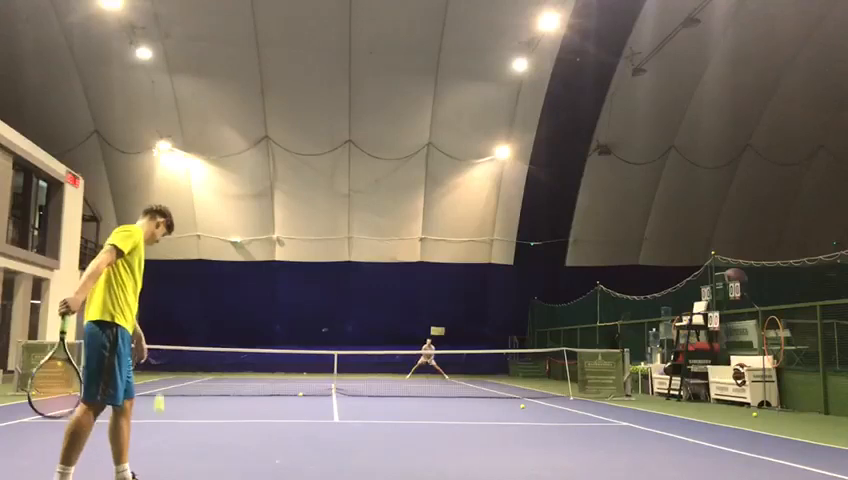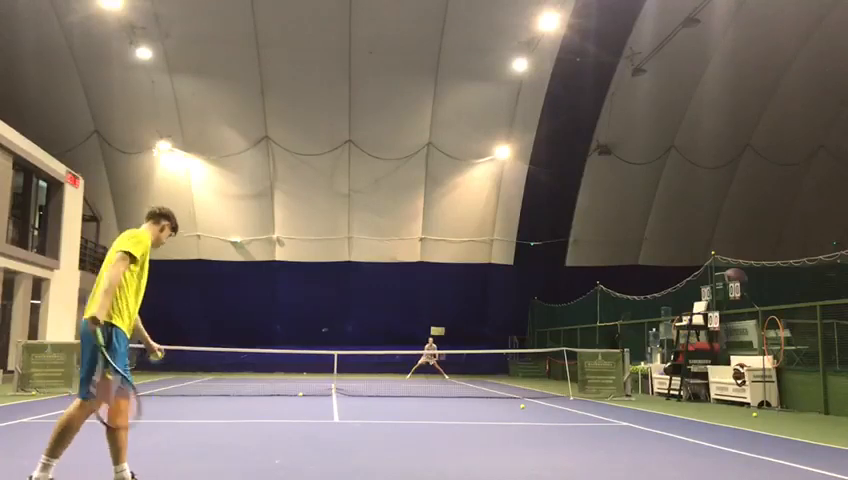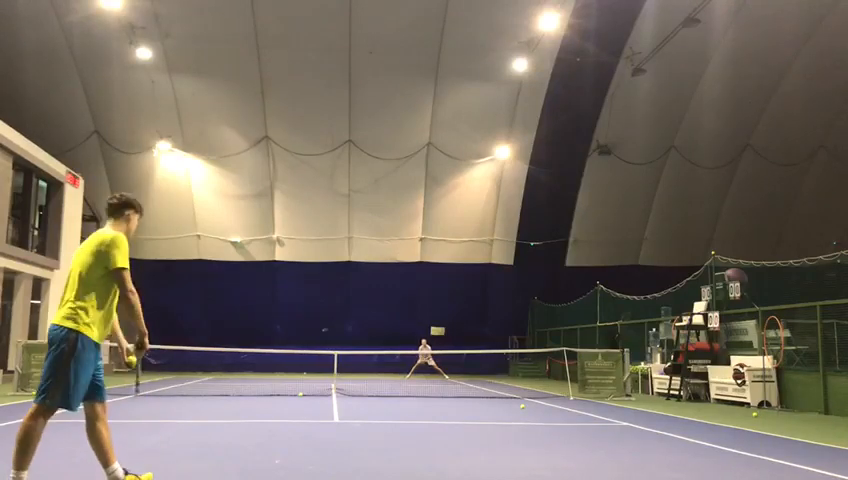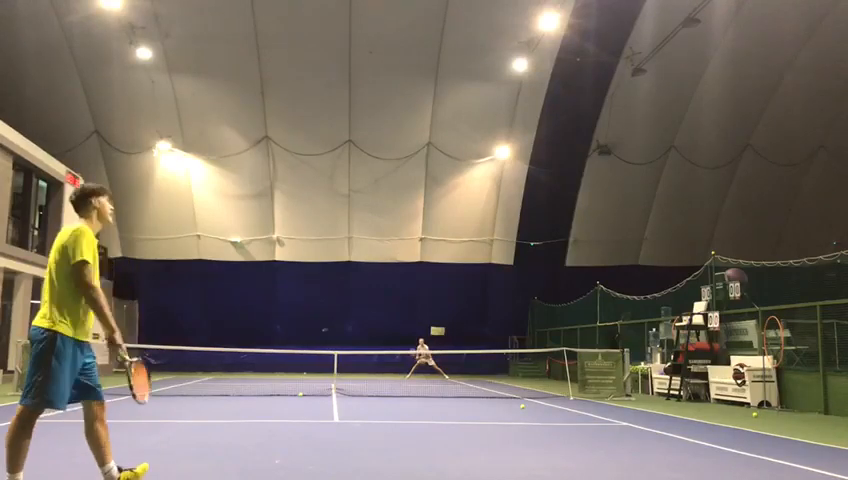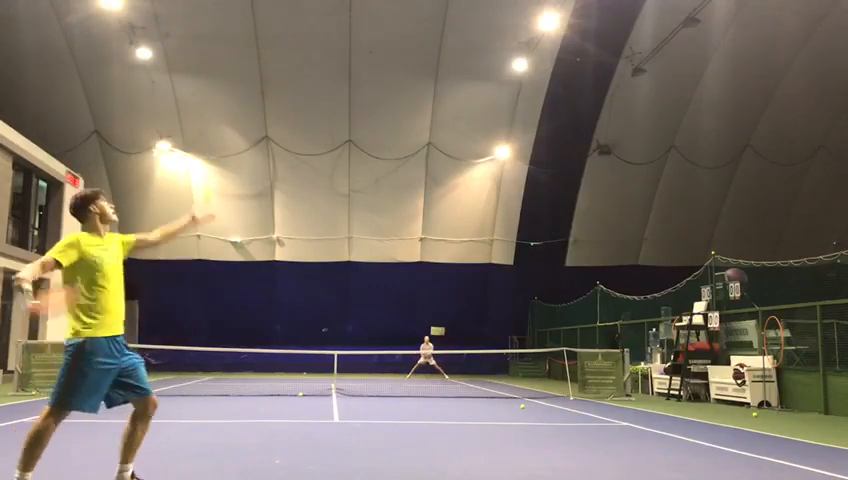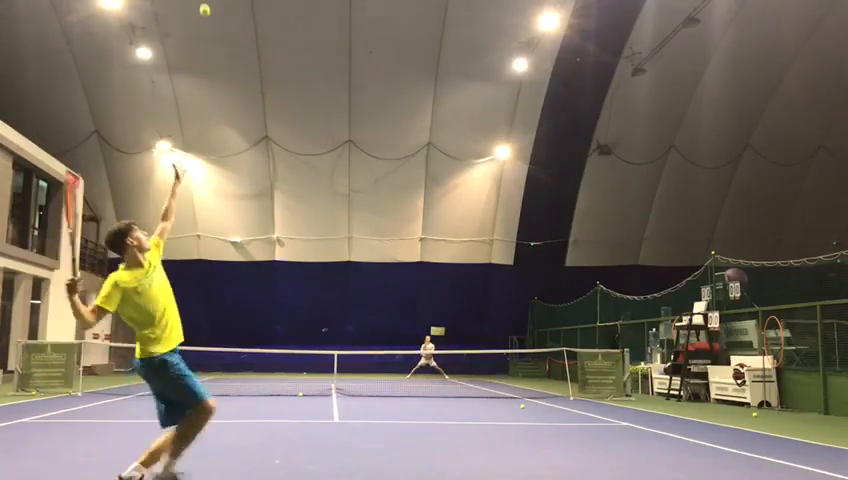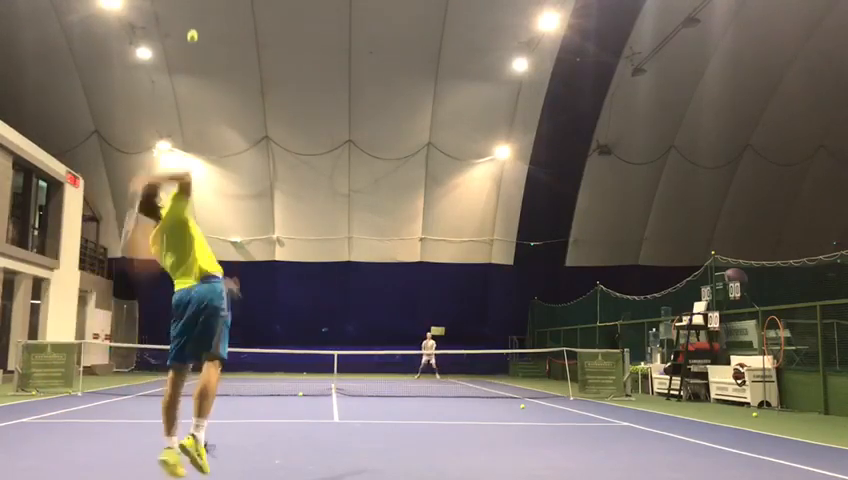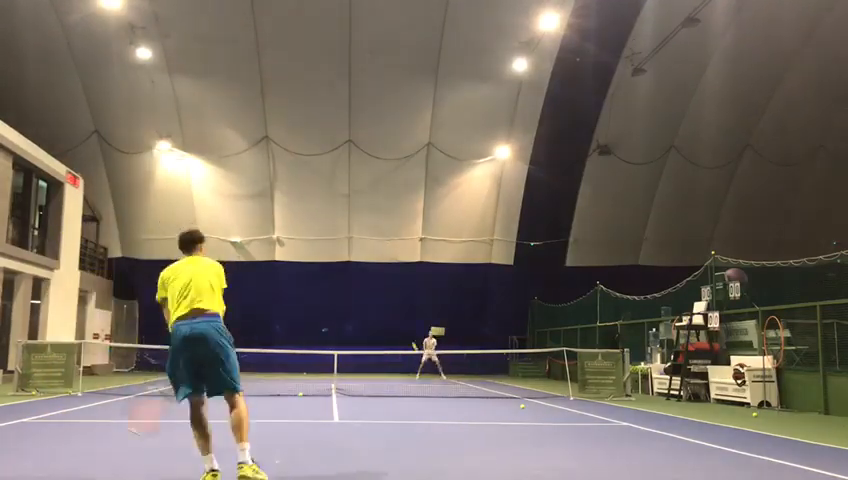
dt=0.4s
person 1, frame 1
left shoulder: (134, 244)
right shoulder: (130, 232)
right elbow: (101, 261)
left wrist: (139, 337)
right wrist: (78, 294)
left hip: (116, 330)
right hip: (108, 327)
left knee: (124, 403)
right knee: (93, 404)
person 1, frame 2
left shoulder: (136, 241)
right shoulder: (139, 237)
right elbow: (116, 268)
left wrist: (148, 340)
right wrist: (101, 308)
left hip: (114, 330)
right hip: (106, 328)
left knee: (120, 404)
right knee: (88, 401)
person 1, frame 3
left shoulder: (99, 241)
right shoulder: (114, 240)
right elbow: (127, 292)
left wrist: (121, 340)
right wrist: (143, 332)
left hip: (87, 338)
right hip: (74, 334)
left knee: (97, 409)
right knee: (45, 408)
person 1, frame 4
left shoulder: (89, 242)
right shoulder: (78, 233)
left elbow: (95, 297)
right elbow: (89, 286)
left wrist: (114, 337)
right wrist: (111, 331)
left hip: (78, 338)
right hip: (56, 333)
left knee: (95, 406)
right knee: (31, 409)
person 1, frame 5
left shoulder: (116, 242)
right shoulder: (77, 242)
left elbow: (155, 237)
right elbow: (40, 267)
left wrist: (190, 221)
right wrist: (25, 276)
left hip: (117, 341)
right hip: (88, 342)
left knee: (147, 403)
right knee: (56, 412)
person 1, frame 6
left shoulder: (151, 259)
right shoulder: (118, 282)
left elbow: (166, 221)
right elbow: (88, 321)
left wrist: (176, 185)
right wrist: (73, 296)
left hip: (168, 355)
right hip: (157, 358)
left knee: (183, 425)
right knee: (205, 407)
person 1, frame 7
left shoulder: (155, 240)
right shoulder: (173, 214)
right elbow: (184, 180)
left wrist: (220, 281)
left hip: (184, 296)
right hip: (208, 292)
left knee: (177, 374)
right knee: (212, 364)
left ankle: (170, 447)
right ankle: (196, 438)
person 1, frame 8
left shoulder: (167, 274)
right shoulder: (213, 266)
left elbow: (167, 313)
left hip: (181, 331)
right hip: (210, 326)
left knee: (196, 404)
right knee: (234, 398)
